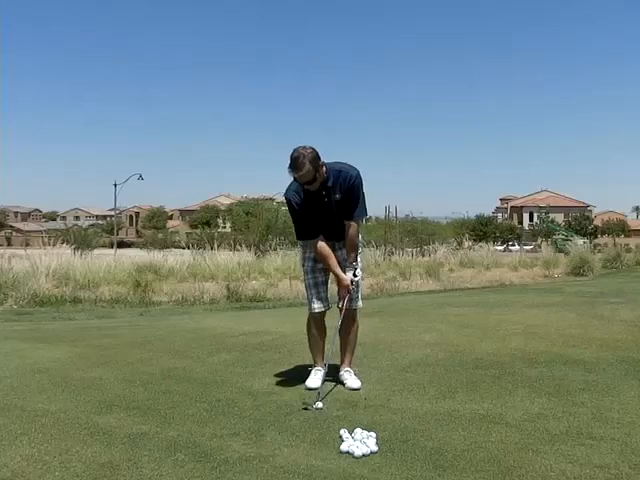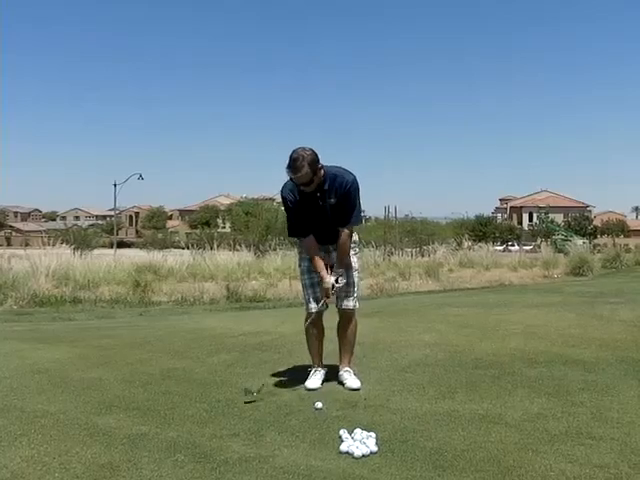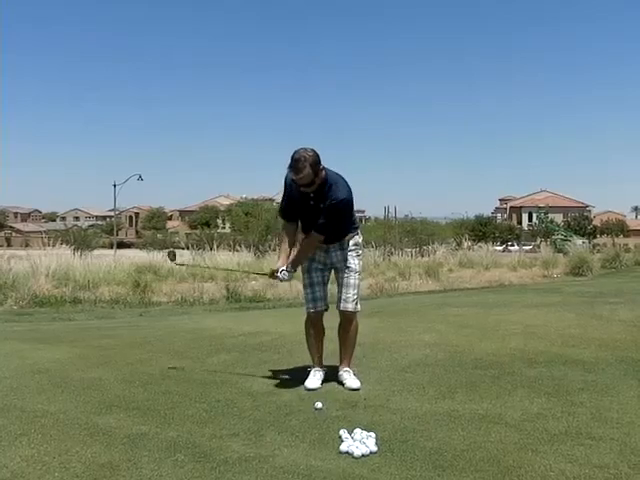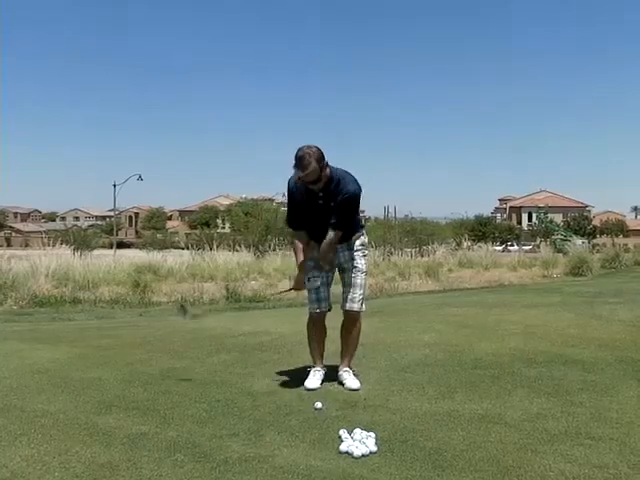
dt=0.3s
person 1, frame 1
left shoulder: (348, 176)
right shoulder: (294, 195)
left elbow: (352, 225)
right elbow: (315, 240)
left wrist: (350, 265)
right wrist: (339, 275)
left hip: (347, 244)
right hip: (315, 249)
left knee: (351, 308)
right knee: (316, 310)
left ankle: (346, 367)
right ankle: (318, 367)
person 1, frame 2
left shoulder: (345, 182)
right shoulder: (290, 192)
left elbow: (345, 230)
right elbow: (306, 239)
left wrist: (340, 271)
right wrist: (323, 276)
left hip: (342, 245)
right hip: (312, 250)
left knee: (348, 309)
right knee: (314, 311)
left ankle: (345, 368)
right ankle: (317, 367)
person 1, frame 3
left shoulder: (339, 193)
right shoulder: (292, 181)
left elbow: (316, 237)
right elbow: (289, 222)
left wrist: (291, 266)
right wrist: (283, 259)
left hip: (345, 245)
right hip: (311, 249)
left knee: (348, 311)
right knee: (314, 312)
left ankle: (345, 368)
right ankle: (317, 367)
person 1, frame 4
left shoulder: (347, 187)
right shoulder: (295, 187)
left elbow: (335, 235)
right elbow: (298, 231)
left wrist: (305, 271)
right wrist: (301, 266)
left hip: (351, 245)
right hip: (317, 249)
left knee: (353, 311)
right knee: (317, 311)
left ankle: (345, 367)
right ankle: (317, 367)
